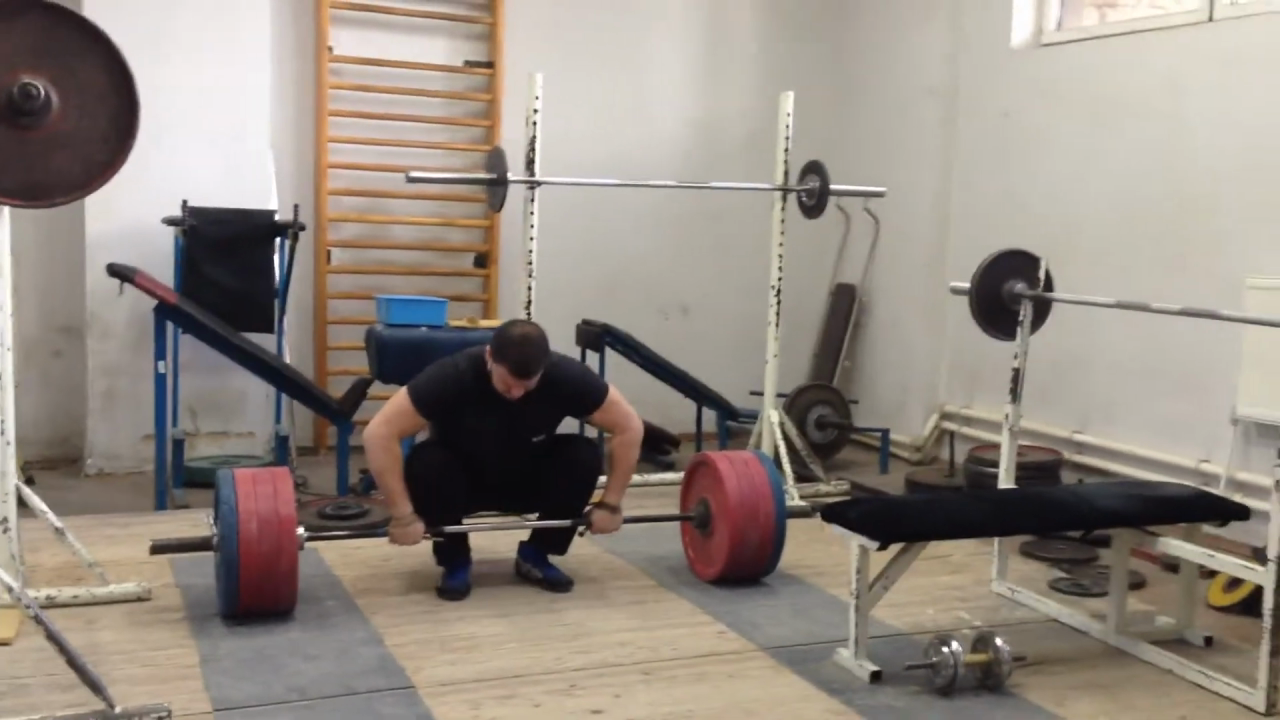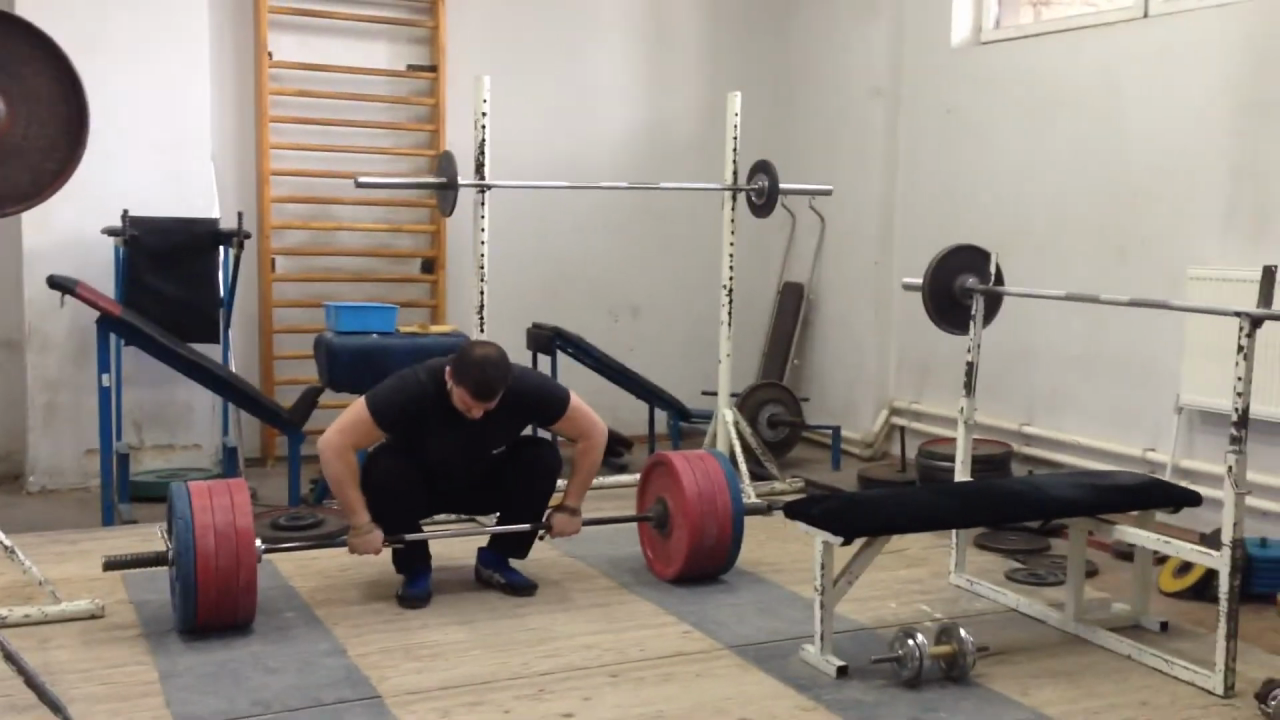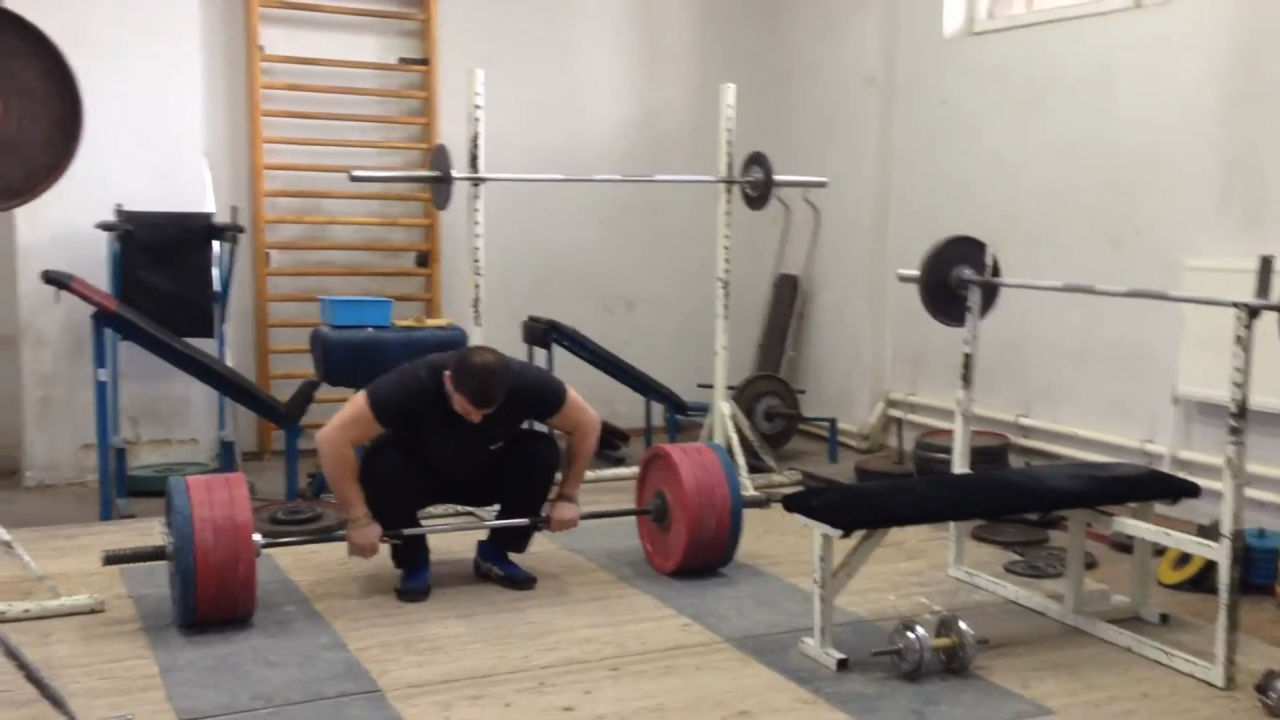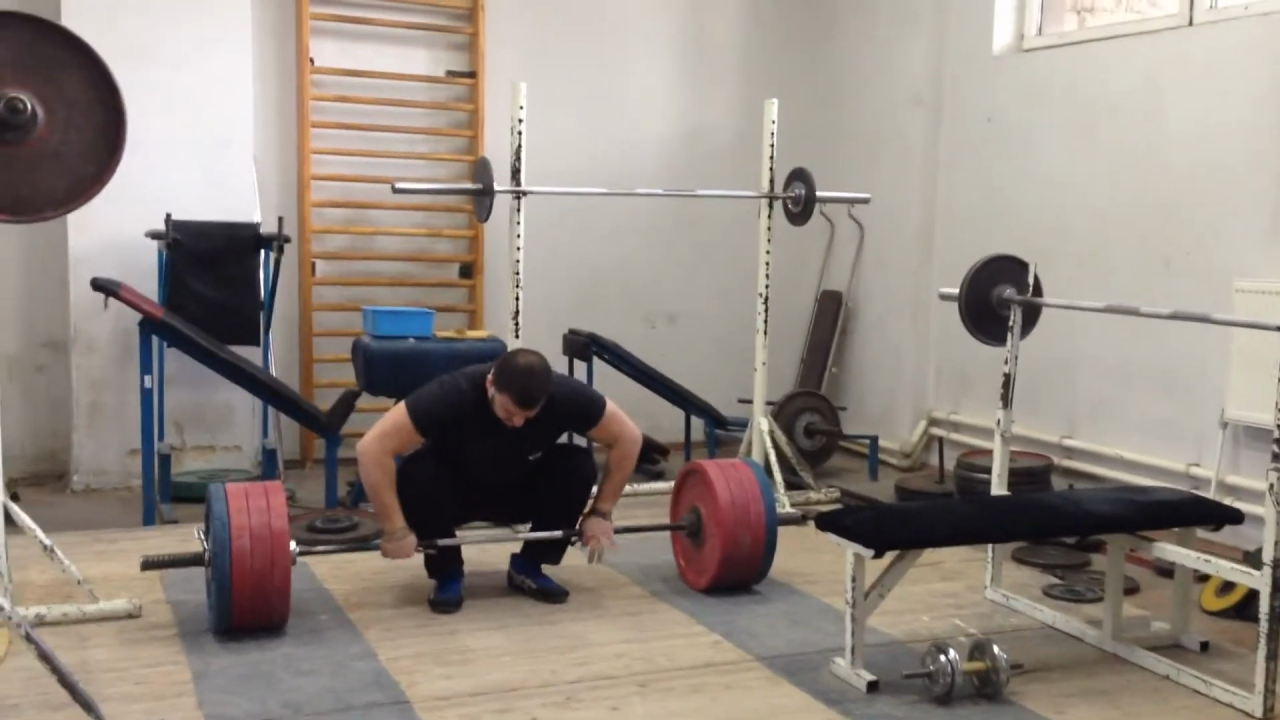
dt=0.4s
person 1, frame 1
left shoulder: (566, 376)
right shoulder: (454, 375)
left elbow: (629, 427)
right elbow: (379, 433)
left wrist: (610, 504)
right wrist: (403, 515)
left hip: (527, 483)
right hip: (463, 483)
left knee: (585, 456)
right knee: (425, 464)
left ankle: (535, 555)
right ankle: (455, 561)
person 1, frame 2
left shoulder: (527, 387)
right shoulder: (413, 388)
left elbow: (594, 432)
right elbow: (333, 443)
left wrist: (570, 508)
right wrist: (361, 525)
left hip: (486, 484)
right hip: (420, 488)
left knee: (544, 458)
right knee: (382, 470)
left ankle: (495, 560)
right ankle: (415, 568)
person 1, frame 3
left shoulder: (526, 383)
right shoulder: (413, 384)
left elbow: (588, 424)
right elbow: (331, 438)
left wrist: (567, 496)
right wrist: (359, 519)
left hip: (484, 473)
right hip: (418, 476)
left knee: (542, 452)
right knee: (381, 465)
left ankle: (493, 554)
right ankle: (414, 562)
person 1, frame 4
left shoulder: (565, 395)
right shoulder: (453, 394)
left elbow: (628, 438)
right elbow: (371, 448)
left wrist: (601, 513)
right wrist: (396, 531)
left hip: (519, 492)
right hip: (455, 494)
left knee: (579, 466)
right knee: (416, 474)
left ankle: (527, 567)
right ankle: (447, 574)
